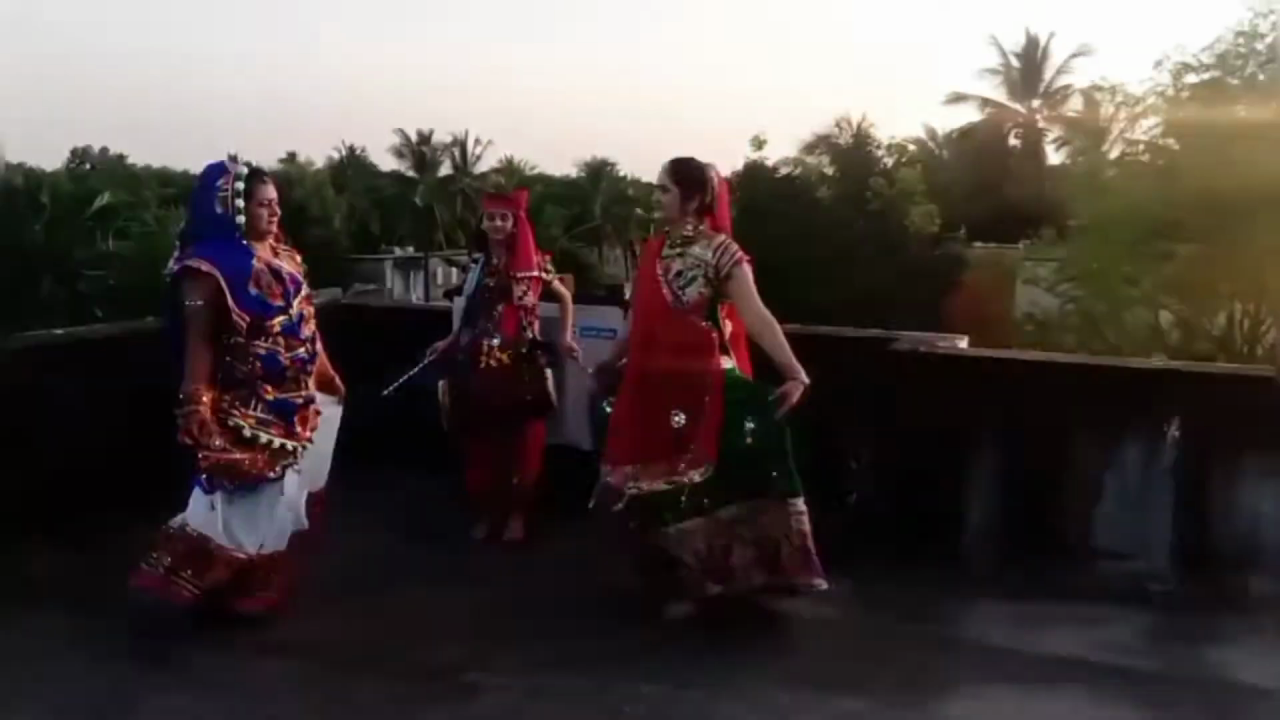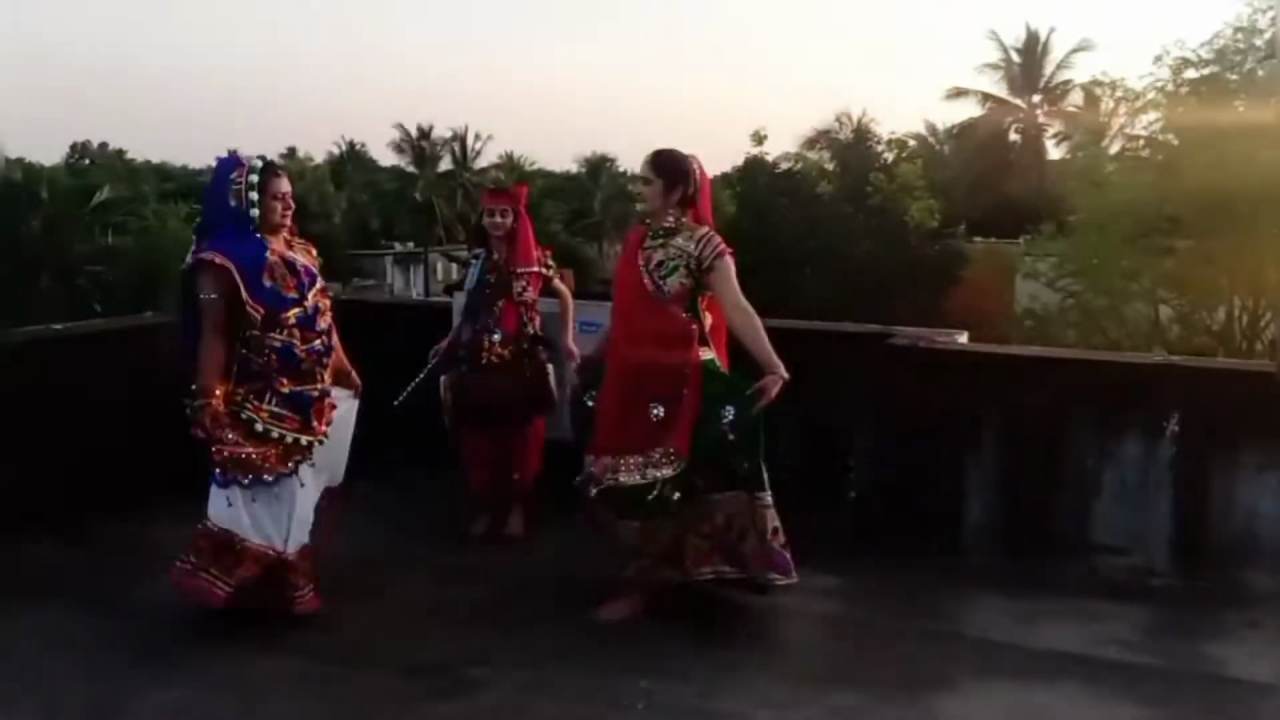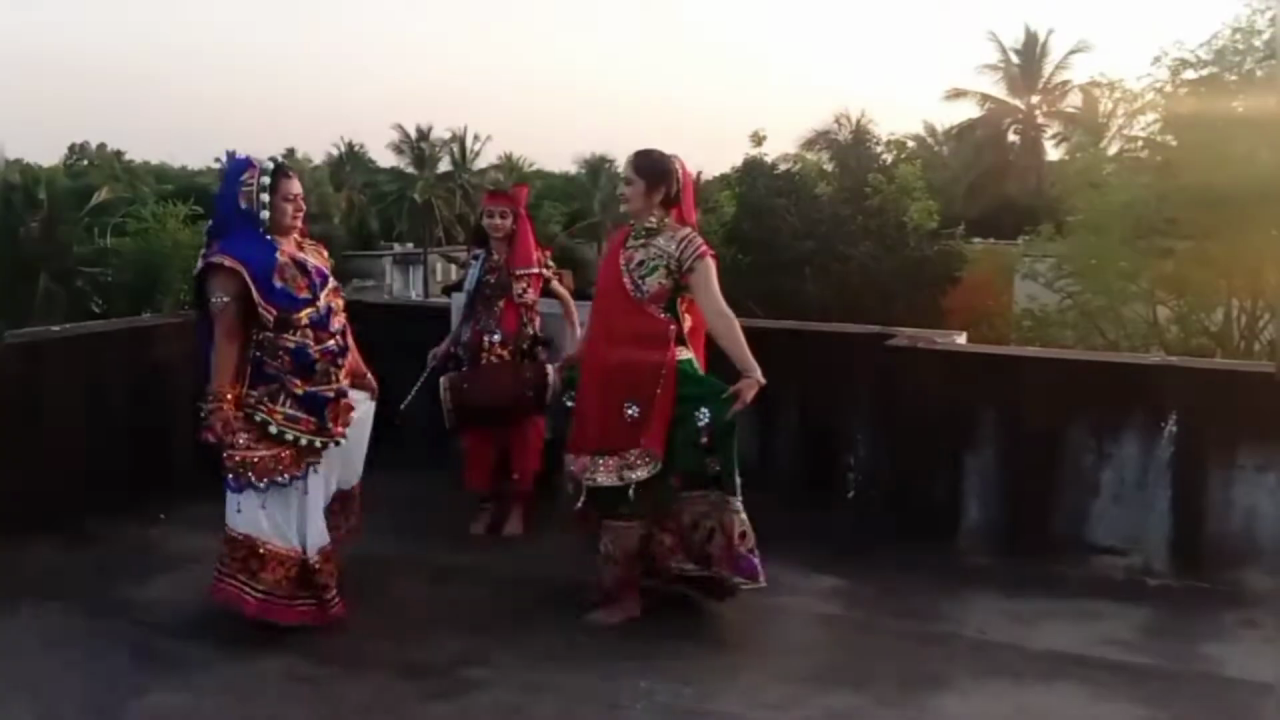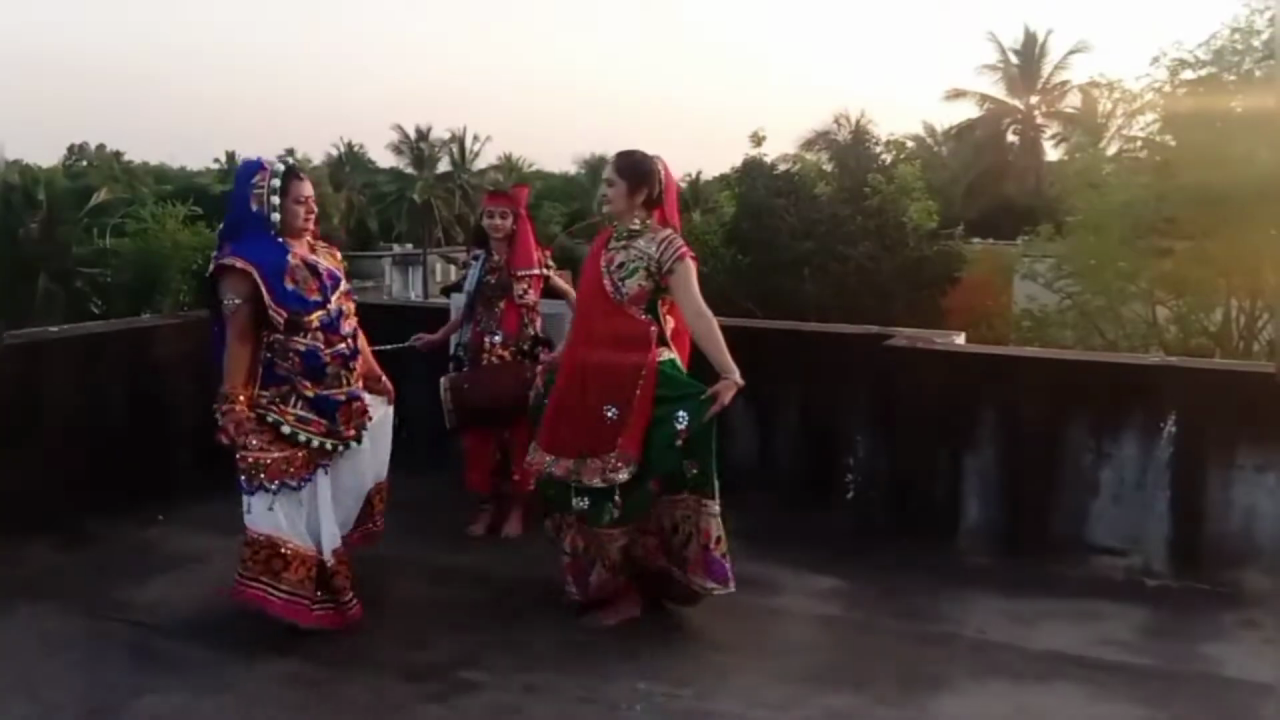
dt=0.1s
person 1, frame 1
left shoulder: (721, 251)
right shoulder: (655, 247)
left elbow: (756, 317)
left wrist: (794, 373)
right wrist: (615, 360)
left hip: (700, 383)
right hip: (651, 383)
left knee: (688, 486)
right knee: (650, 486)
left ankle: (695, 581)
right ankle: (682, 577)
person 1, frame 2
left shoulder: (703, 244)
right shoulder: (637, 240)
left elbow: (736, 309)
left wrist: (773, 368)
right wrist: (597, 355)
left hip: (679, 377)
right hip: (632, 375)
left knee: (659, 481)
right knee: (627, 479)
left ankle: (639, 588)
right ankle: (656, 571)
person 1, frame 3
left shoulder: (684, 243)
right shoulder: (621, 240)
left elbow: (715, 312)
left wrist: (751, 371)
right wrist: (581, 356)
left hip: (658, 377)
right hip: (612, 376)
left knee: (639, 481)
right knee: (612, 479)
left ankle: (624, 591)
right ankle: (625, 578)
person 1, frame 4
left shoulder: (665, 245)
right shoulder: (604, 242)
left elbow: (694, 313)
left wrist: (729, 373)
right wrist: (560, 358)
left hip: (641, 379)
right hip: (594, 377)
left knee: (619, 484)
right knee: (588, 479)
left ankle: (621, 593)
right ankle: (606, 581)
person 2, frame 1
left shoulder: (285, 258)
right shoulder: (209, 267)
left elbow: (304, 327)
right elbow: (200, 344)
left wrist: (327, 376)
right wrist: (197, 408)
left hip: (291, 403)
right hip: (244, 407)
left knee: (280, 498)
right knee: (245, 500)
left ankle: (263, 586)
person 2, frame 2
left shoulder: (300, 253)
right shoulder: (222, 262)
left elbow: (323, 321)
right elbow: (214, 336)
left wrist: (345, 372)
right wrist: (210, 402)
left hip: (308, 397)
right hip: (260, 402)
left knee: (299, 493)
right knee: (264, 494)
left ankle: (288, 587)
person 2, frame 3
left shoulder: (311, 254)
right shoulder: (234, 262)
left elbow: (335, 322)
right elbow: (227, 337)
left wrist: (359, 372)
right wrist: (221, 403)
left hip: (321, 399)
right hip: (272, 405)
left knee: (314, 495)
right knee: (276, 498)
left ankle: (307, 584)
right ankle: (274, 593)
person 2, frame 4
left shoulder: (324, 256)
right shoulder: (246, 265)
left elbow: (348, 324)
right elbow: (239, 339)
left wrist: (374, 376)
right wrist: (233, 405)
left hip: (334, 402)
right hip: (285, 408)
left knee: (331, 497)
right knee: (291, 499)
left ankle: (323, 588)
right ankle: (293, 596)
person 3, frame 1
left shoulder: (533, 262)
right shoulder: (477, 264)
left elbow: (564, 296)
left wrist: (565, 337)
right wrist: (448, 342)
left hip: (521, 361)
right hip: (480, 362)
left knee: (522, 436)
right knee: (481, 436)
left ankle: (518, 513)
right ankle: (485, 511)
person 3, frame 2
left shoulder: (533, 258)
right shoulder: (477, 260)
left elbow: (564, 294)
left wrist: (567, 338)
right wrist: (450, 341)
left hip: (522, 357)
right hip: (480, 357)
left knee: (523, 431)
right knee: (481, 432)
left ankle: (518, 507)
right ankle: (485, 507)
person 3, frame 3
left shoulder: (533, 259)
right shoulder: (477, 261)
left elbow: (565, 298)
left wrist: (574, 338)
right wrist: (448, 344)
left hip: (521, 357)
right hip: (480, 357)
left knee: (522, 433)
right knee: (481, 433)
left ankle: (517, 508)
right ankle: (485, 506)
person 3, frame 4
left shoulder: (532, 259)
right shoulder: (477, 261)
left elbow: (570, 296)
right wrist: (438, 337)
left hip: (520, 358)
right hip: (479, 357)
left knee: (520, 432)
right knee: (479, 433)
left ankle: (516, 509)
right ankle: (485, 507)
